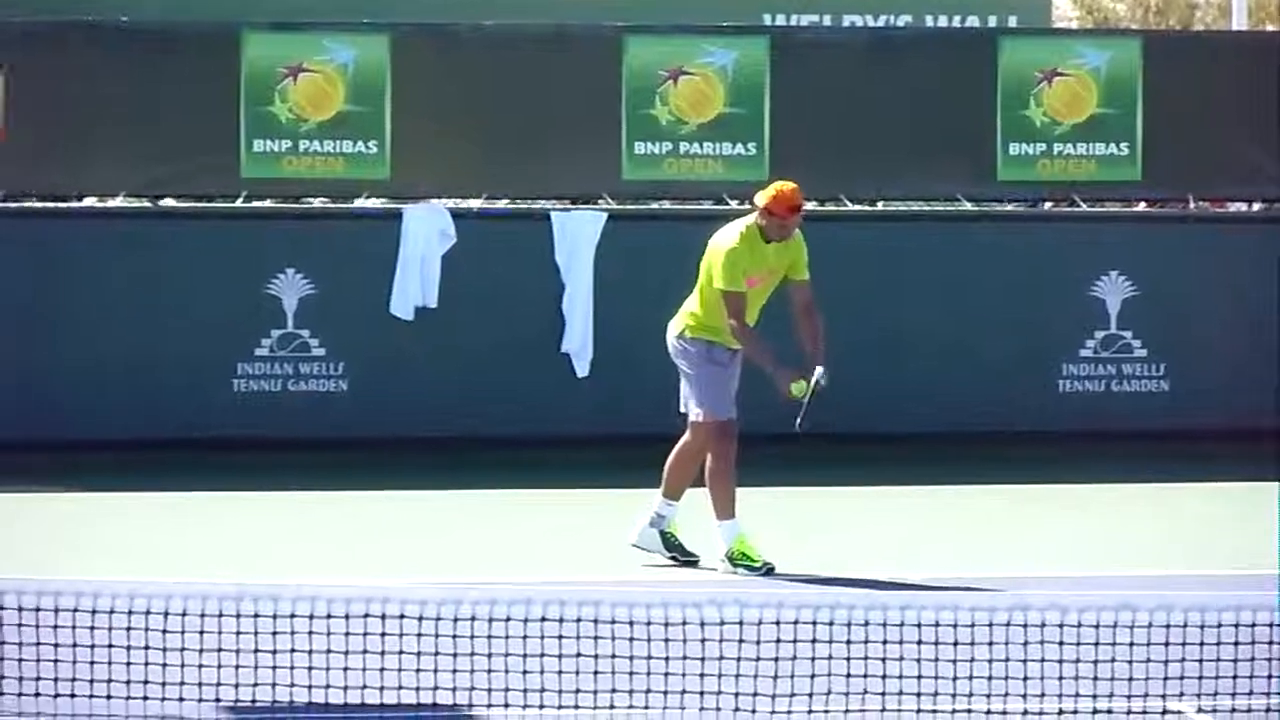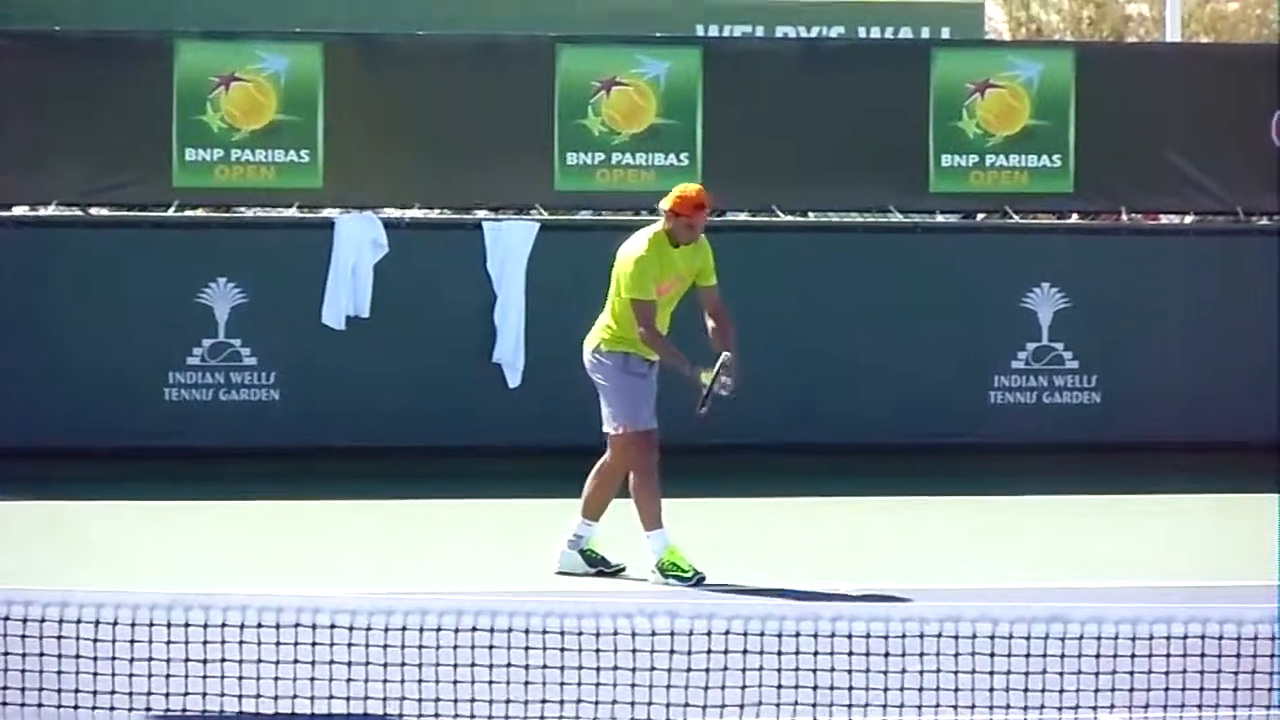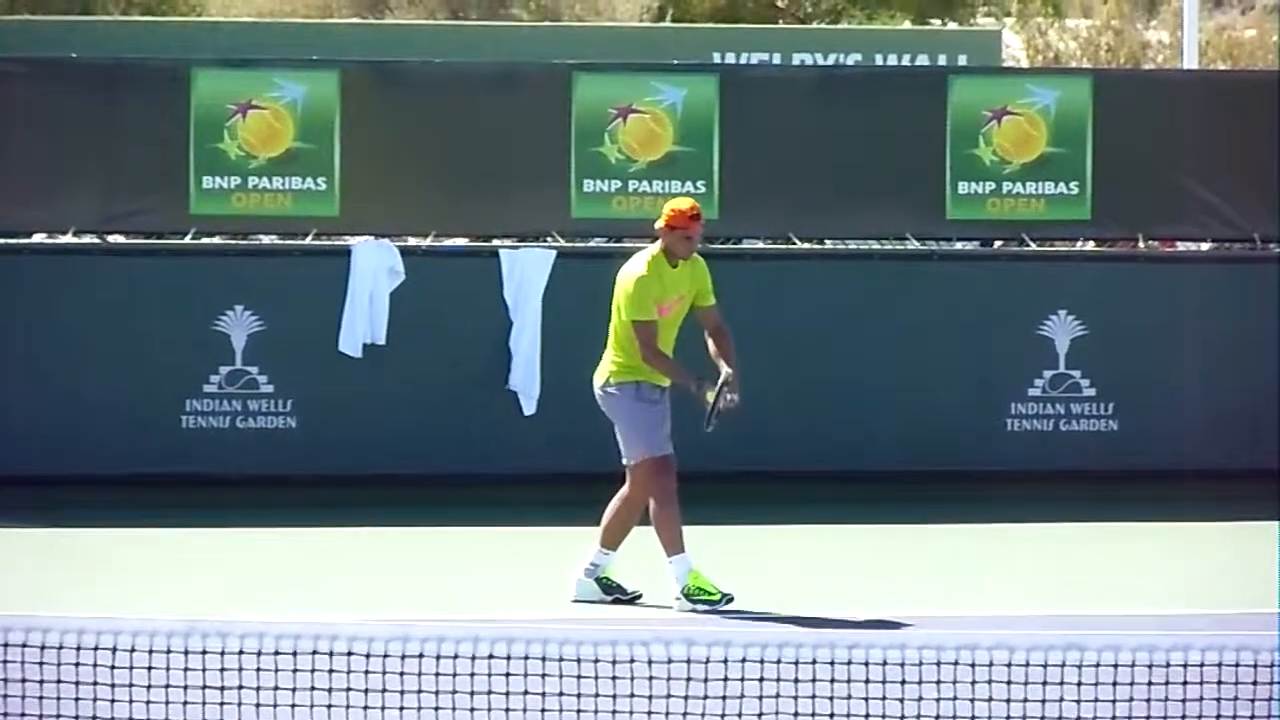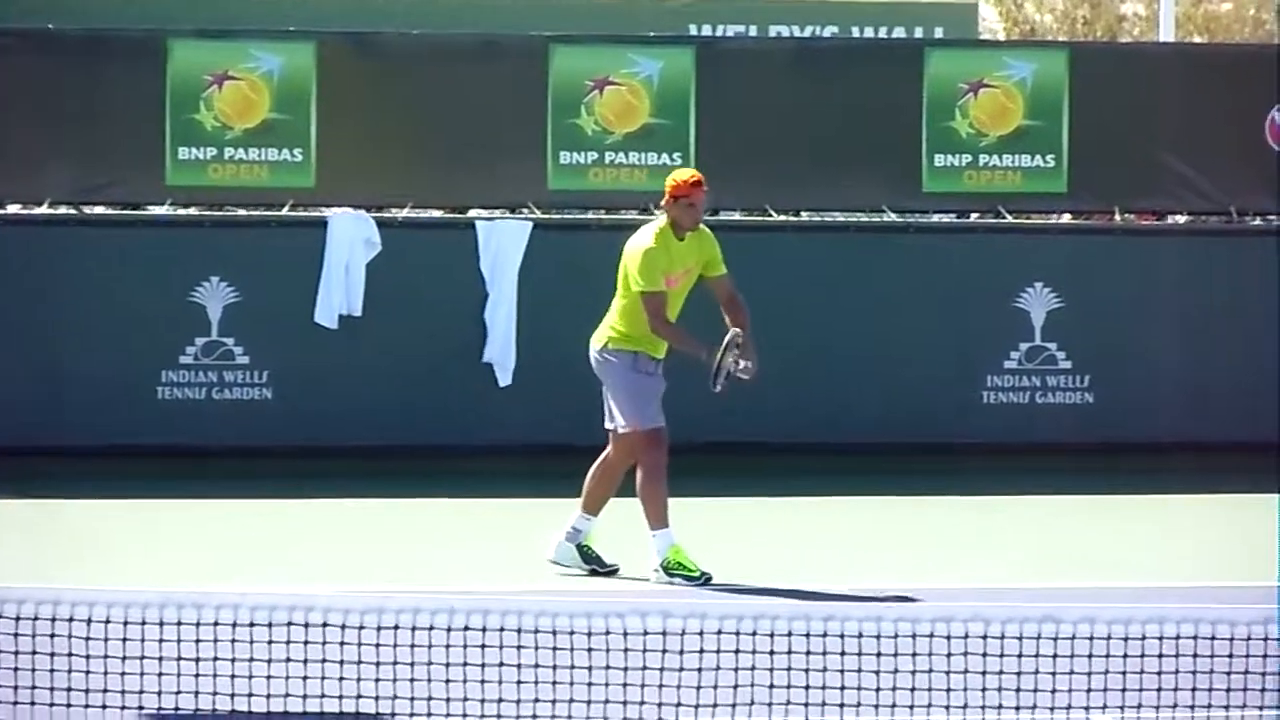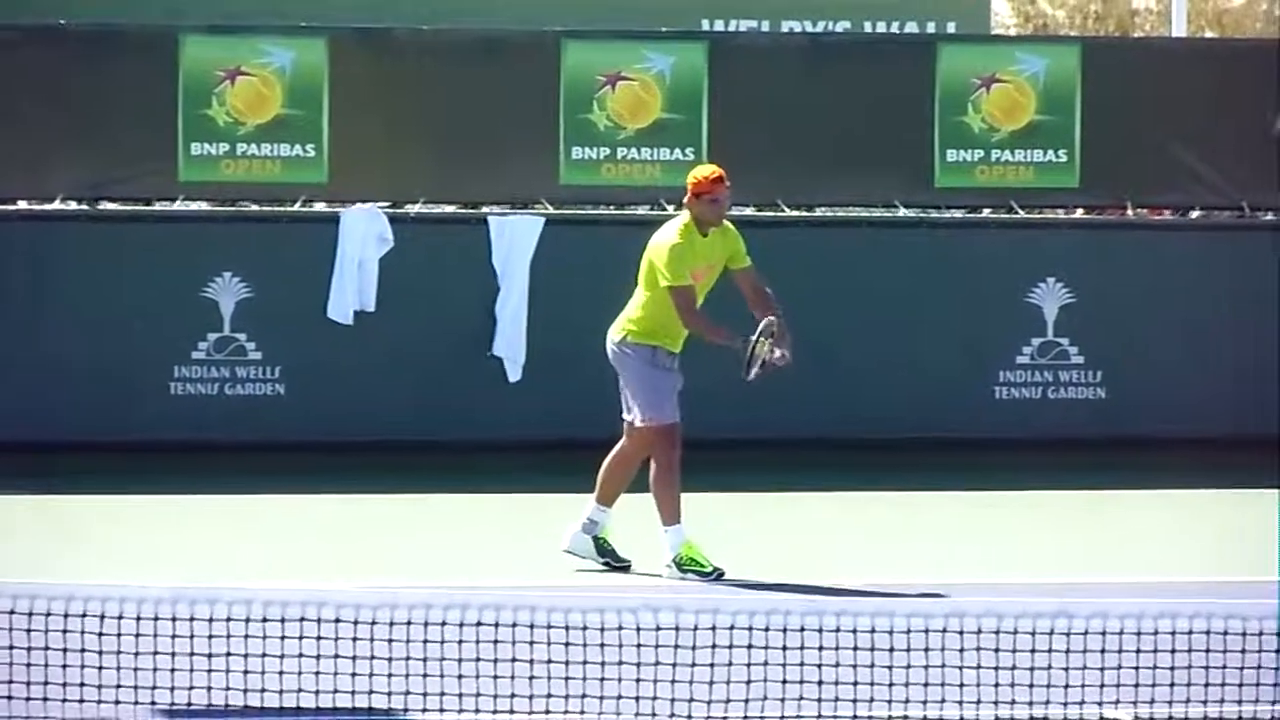
dt=0.4s
person 1, frame 1
left shoulder: (793, 242)
right shoulder: (731, 247)
left elbow: (805, 306)
right elbow: (736, 321)
left wrist: (816, 361)
right wrist: (775, 370)
left hip: (727, 345)
right hip: (698, 338)
left knee: (699, 437)
right knee: (722, 438)
left ankle: (656, 526)
right ankle: (732, 545)
person 1, frame 2
left shoulder: (699, 248)
right shoulder: (639, 255)
left elbow: (714, 309)
right elbow: (645, 329)
left wrist: (726, 357)
right wrist: (689, 369)
left hip: (641, 356)
right hip: (615, 353)
left knee: (620, 454)
right knee: (644, 449)
left ankle: (575, 546)
right ankle: (661, 556)
person 1, frame 3
left shoulder: (696, 268)
right shoulder: (640, 276)
left elbow: (714, 328)
right elbow: (648, 351)
left wrist: (728, 371)
right wrist: (696, 385)
left hip: (651, 384)
right hip: (626, 383)
left knee: (640, 485)
right knee: (661, 478)
left ankle: (592, 576)
right ankle: (686, 582)
person 1, frame 4
left shoulder: (703, 240)
right shoulder: (648, 248)
left elbow: (729, 298)
right elbow: (658, 322)
left wrist: (744, 344)
right wrist: (706, 353)
left hip: (644, 354)
right hip: (622, 350)
left knee: (622, 450)
right knee: (653, 447)
left ankle: (572, 540)
right ankle: (666, 555)
person 1, frame 5
left shoulder: (726, 235)
right shoulder: (673, 244)
left elbow: (757, 292)
right elbow: (690, 317)
left wrist: (780, 337)
right wrist: (741, 342)
left hip: (660, 347)
right hip: (639, 344)
left knee: (636, 443)
right knee: (667, 442)
left ankle: (588, 531)
right ankle: (678, 551)
